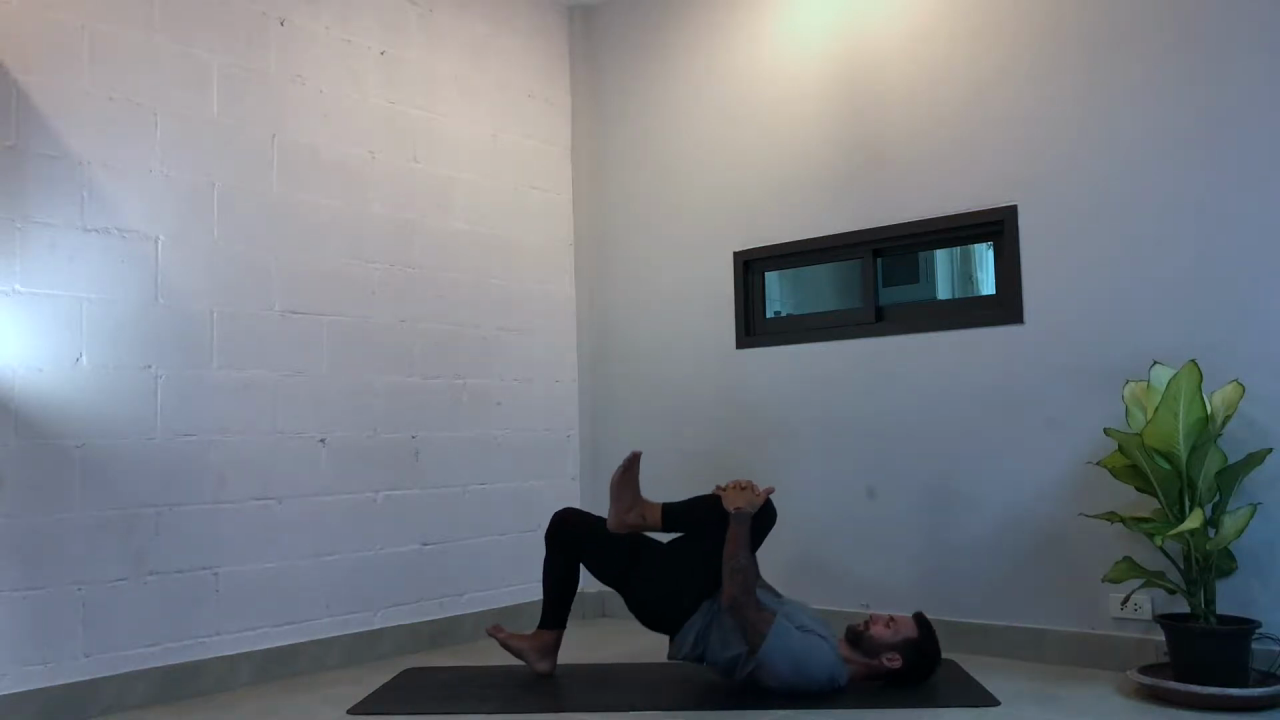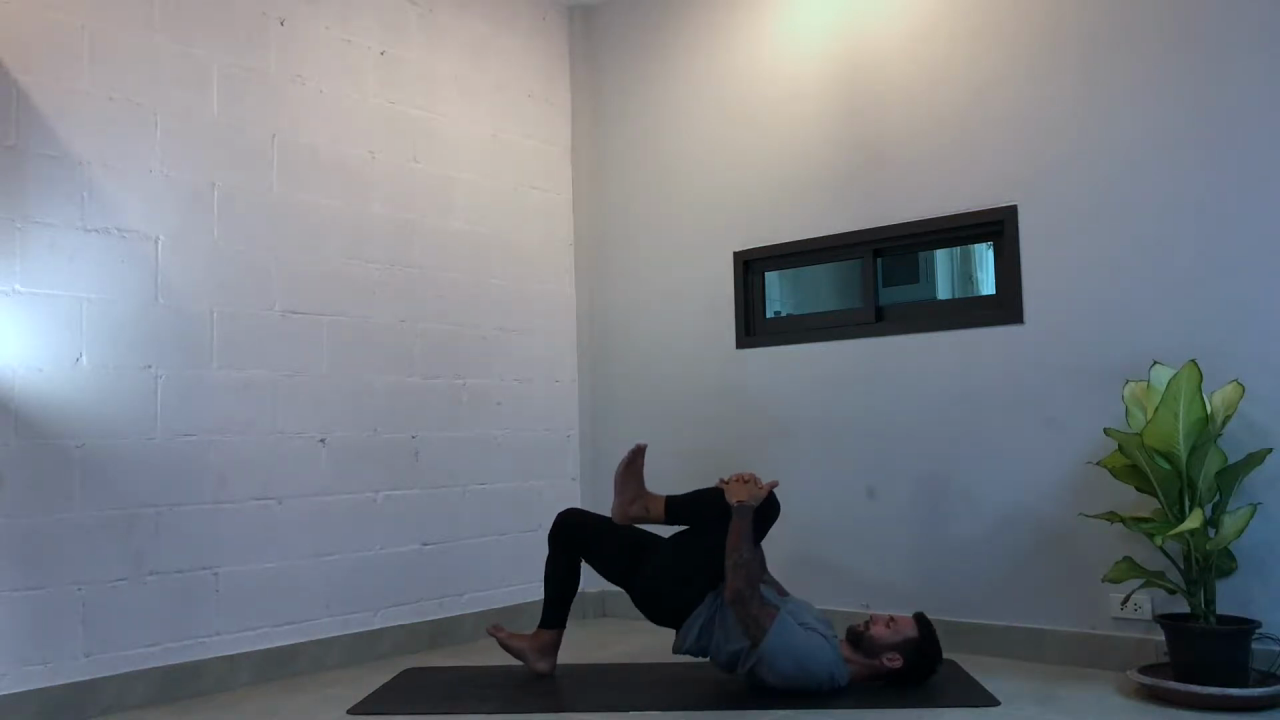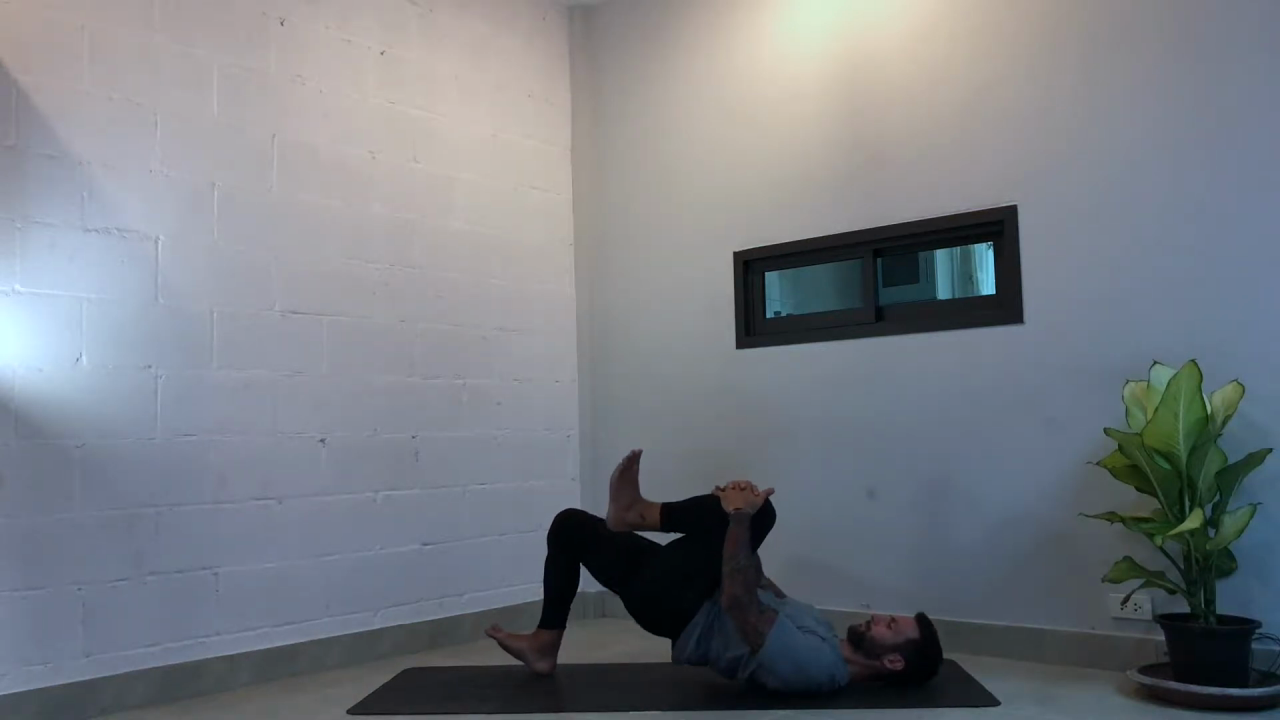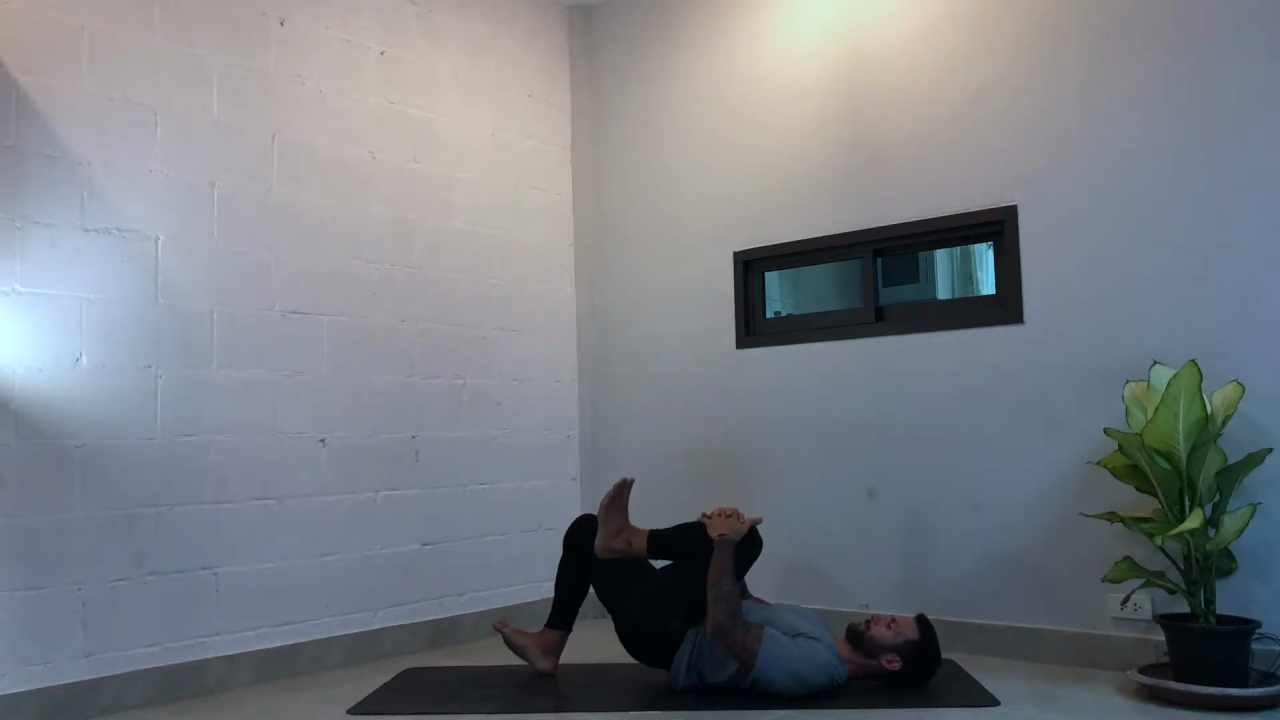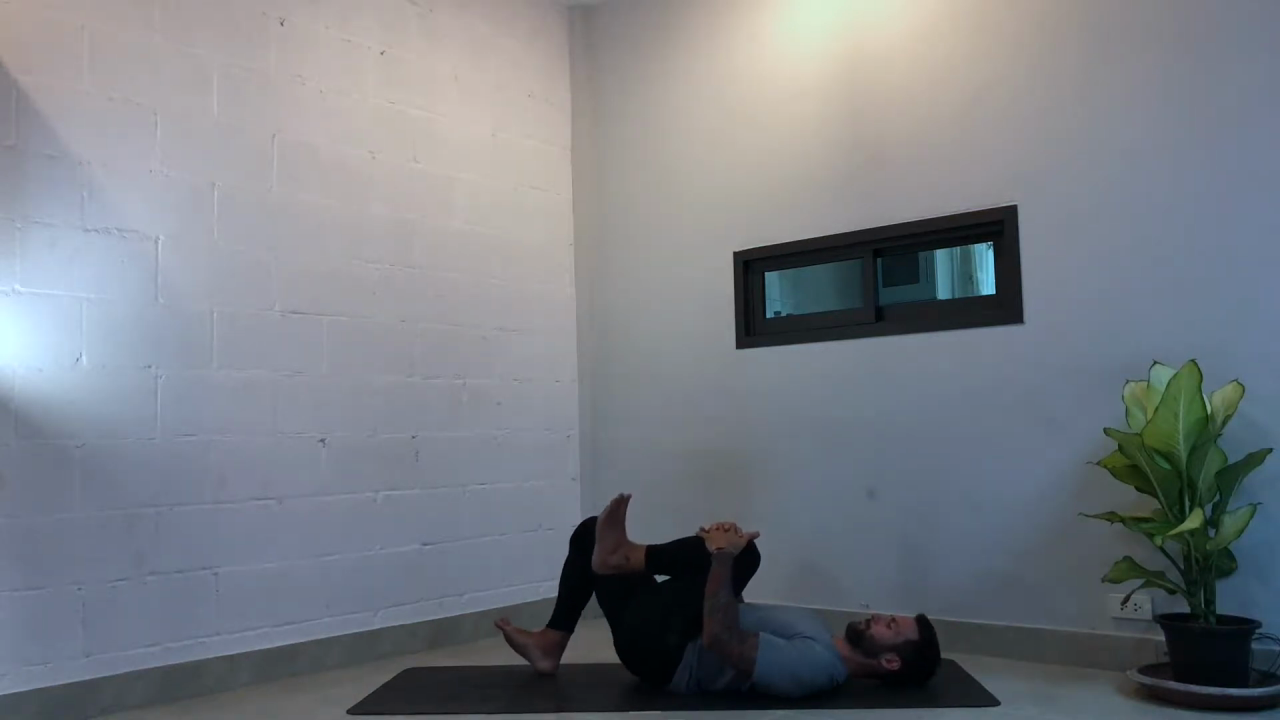
dt=0.4s
person 1, frame 1
left shoulder: (815, 666)
right shoulder: (822, 643)
left elbow: (738, 602)
right elbow: (757, 590)
left wrist: (739, 518)
right wrist: (741, 516)
left hip: (674, 603)
right hip: (683, 594)
left knee: (758, 511)
right knee: (565, 524)
left ankle: (636, 514)
right ankle: (545, 645)
person 1, frame 2
left shoulder: (816, 663)
right shoulder: (824, 642)
left elbow: (741, 595)
right elbow: (761, 583)
left wrist: (742, 510)
right wrist: (745, 510)
left hip: (678, 594)
right hip: (689, 587)
left knee: (761, 504)
right knee: (569, 525)
left ankle: (640, 506)
right ankle: (546, 644)
person 1, frame 3
left shoulder: (817, 666)
right shoulder: (824, 639)
left elbow: (737, 601)
right elbow: (757, 586)
left wrist: (739, 518)
right wrist: (739, 516)
left hip: (674, 607)
right hip: (684, 596)
left knee: (756, 512)
right knee: (568, 526)
left ankle: (636, 513)
right ankle: (546, 645)
person 1, frame 4
left shoulder: (816, 667)
right shoulder: (819, 638)
left elbow: (723, 626)
right elbow: (741, 602)
left wrist: (724, 544)
right wrist: (725, 543)
left hip: (661, 634)
right hip: (670, 622)
left knee: (744, 538)
right knee: (583, 529)
left ankle: (626, 541)
right ankle: (550, 646)
person 1, frame 5
left shoulder: (816, 667)
right shoulder: (818, 639)
left elbow: (720, 639)
left wrist: (722, 557)
right wrist: (722, 553)
left hip: (658, 649)
right hip: (664, 633)
left knee: (742, 555)
right knee: (590, 531)
left ankle: (623, 556)
right ankle: (550, 646)
